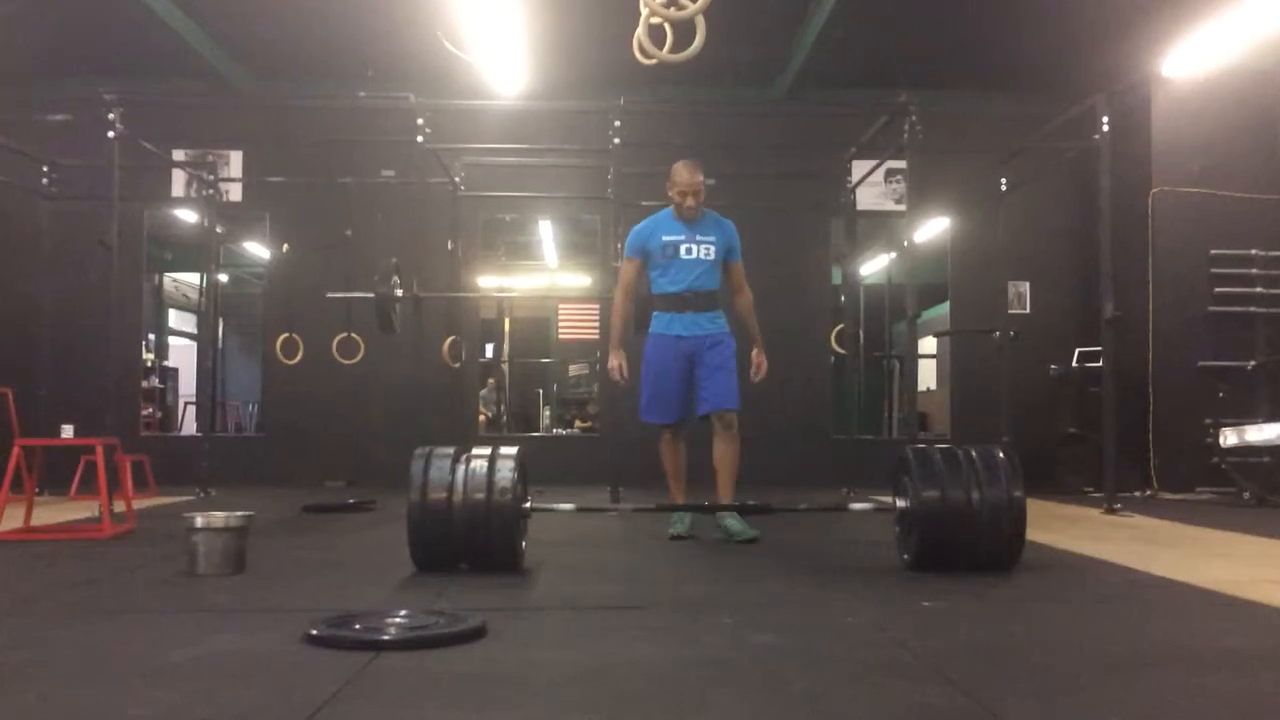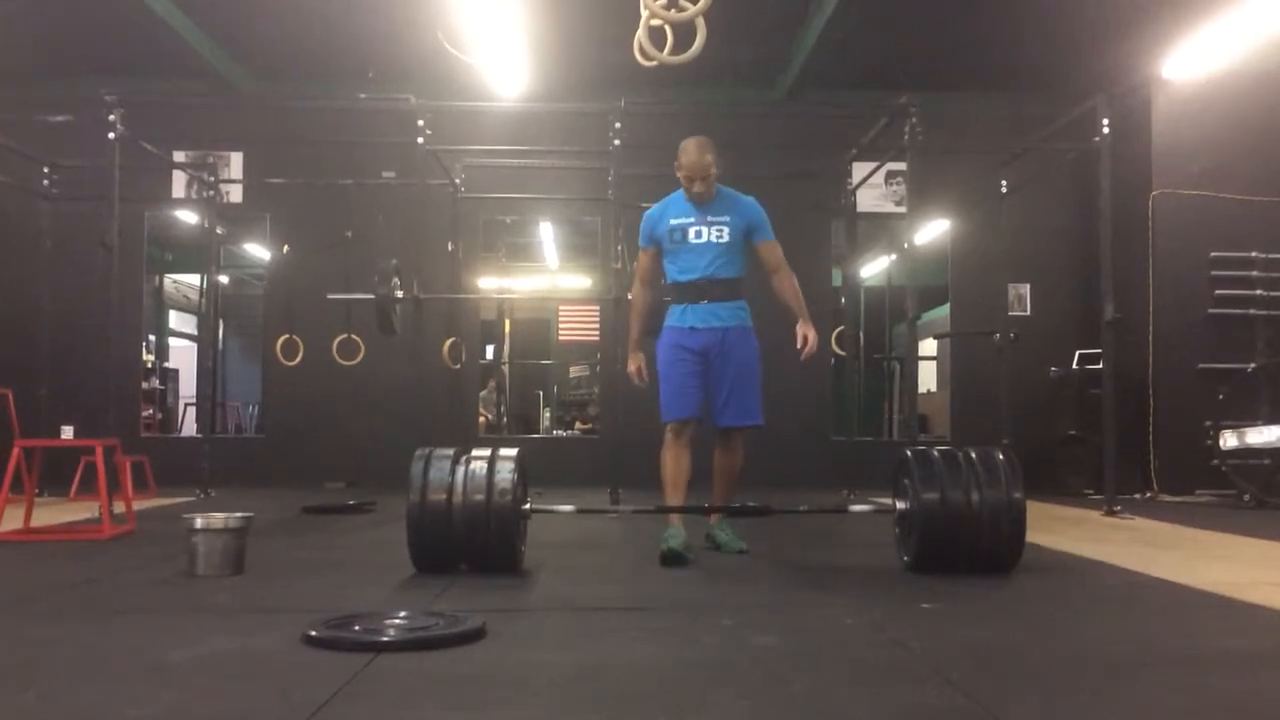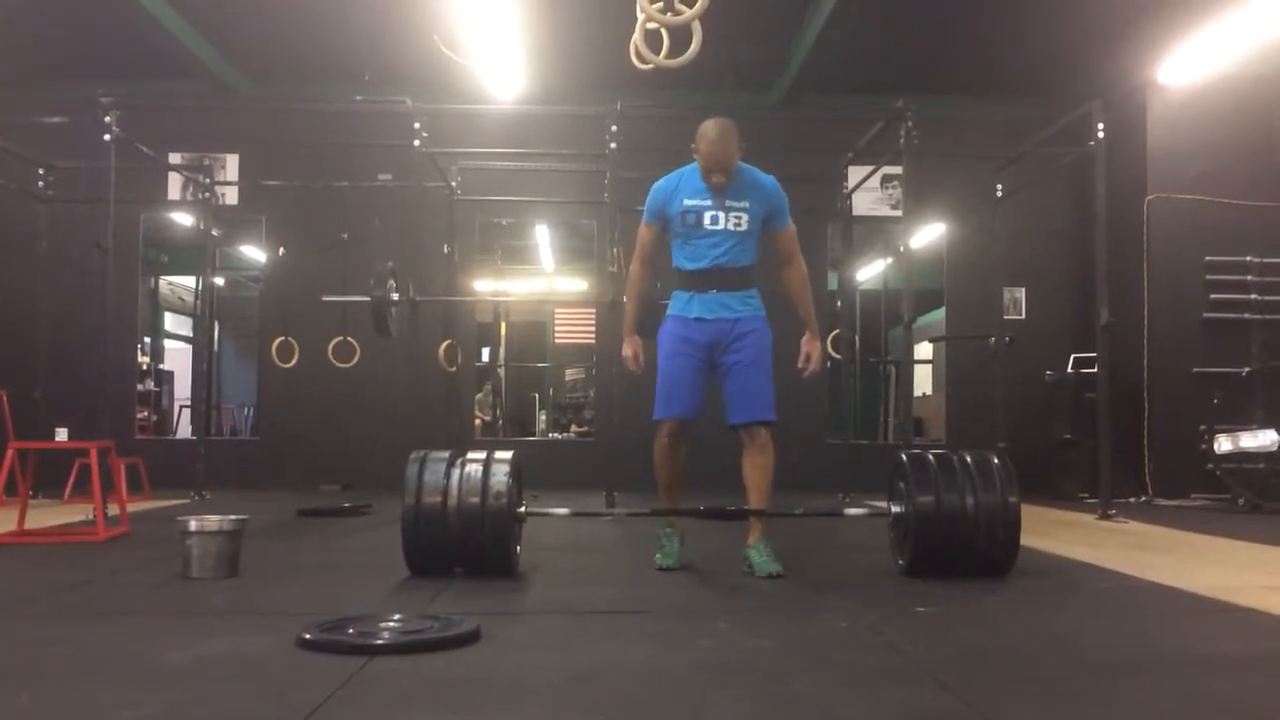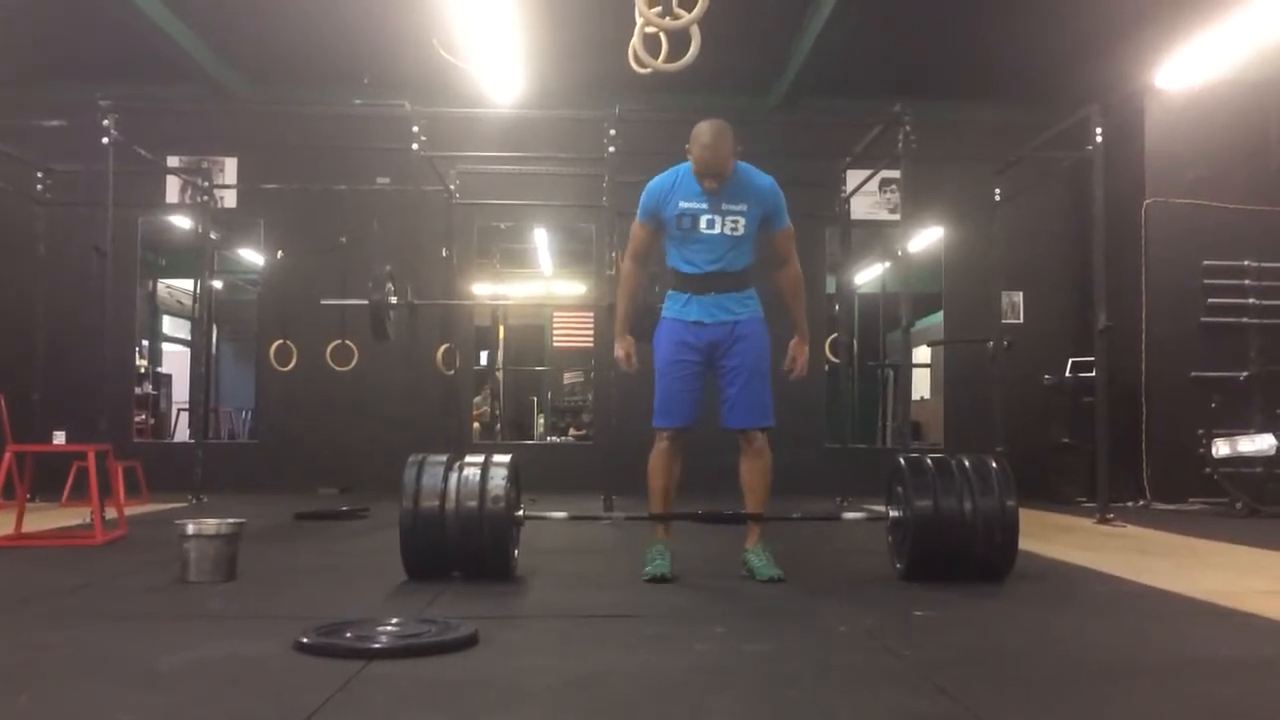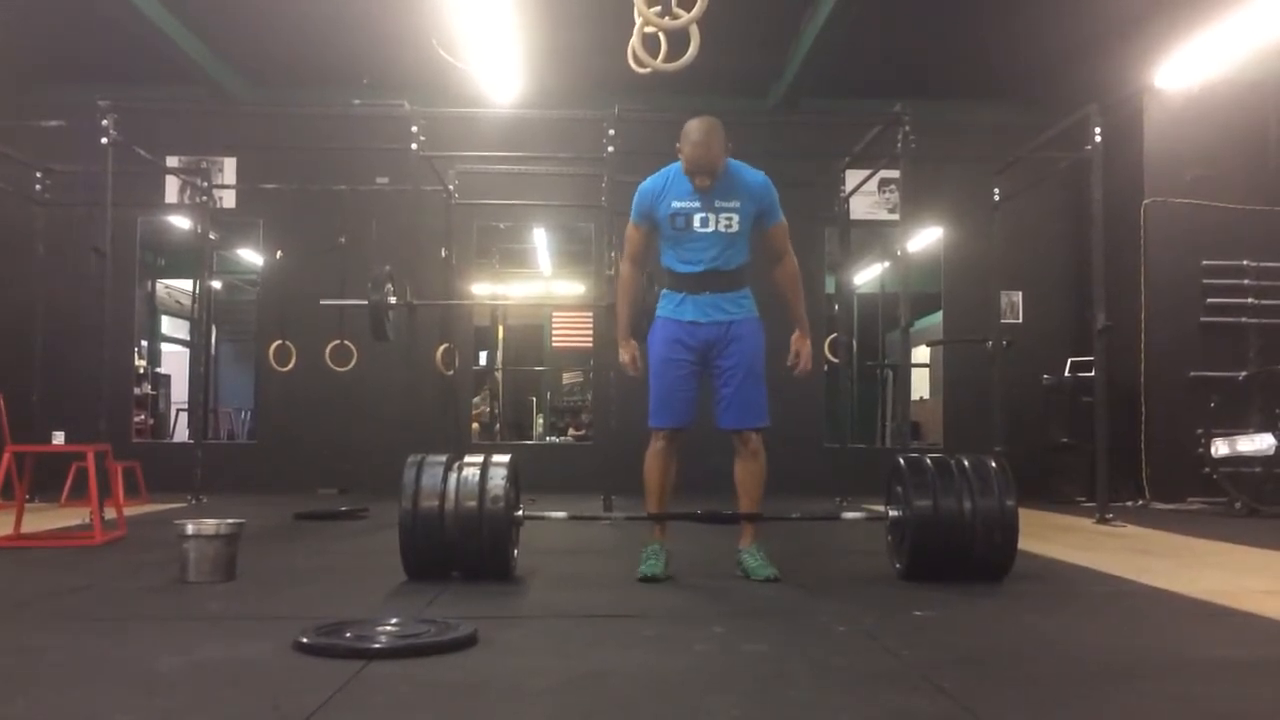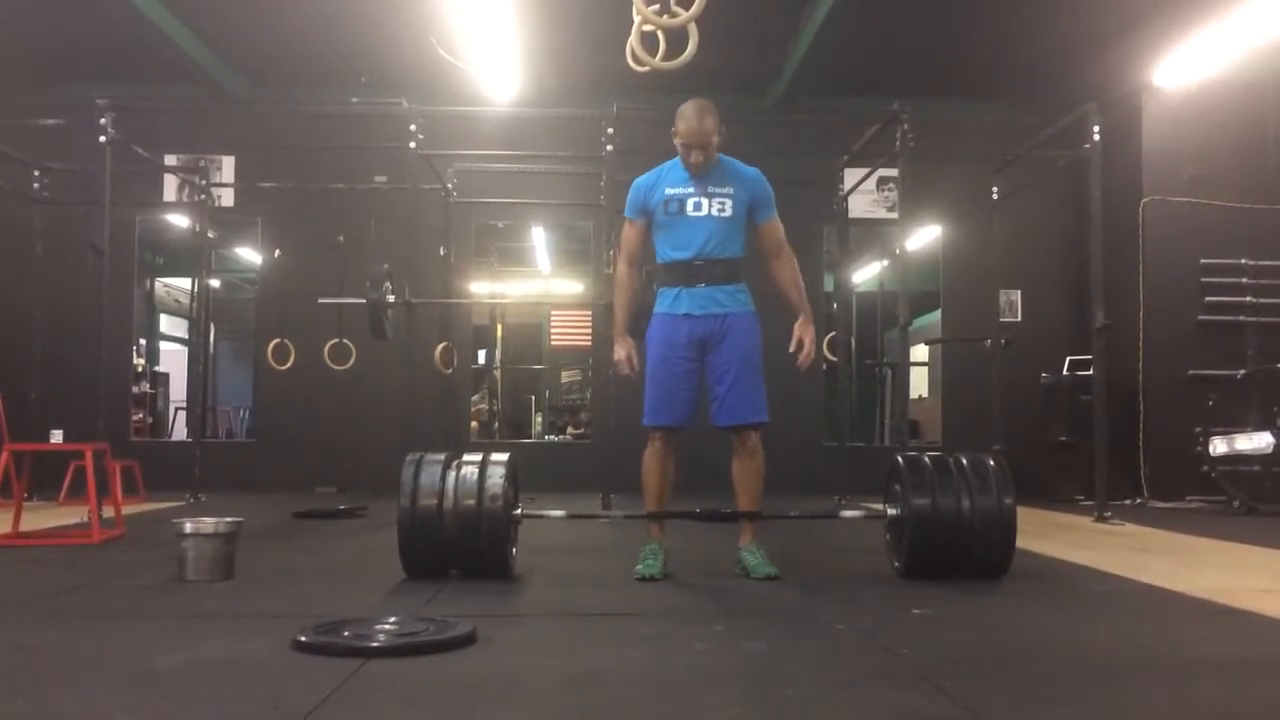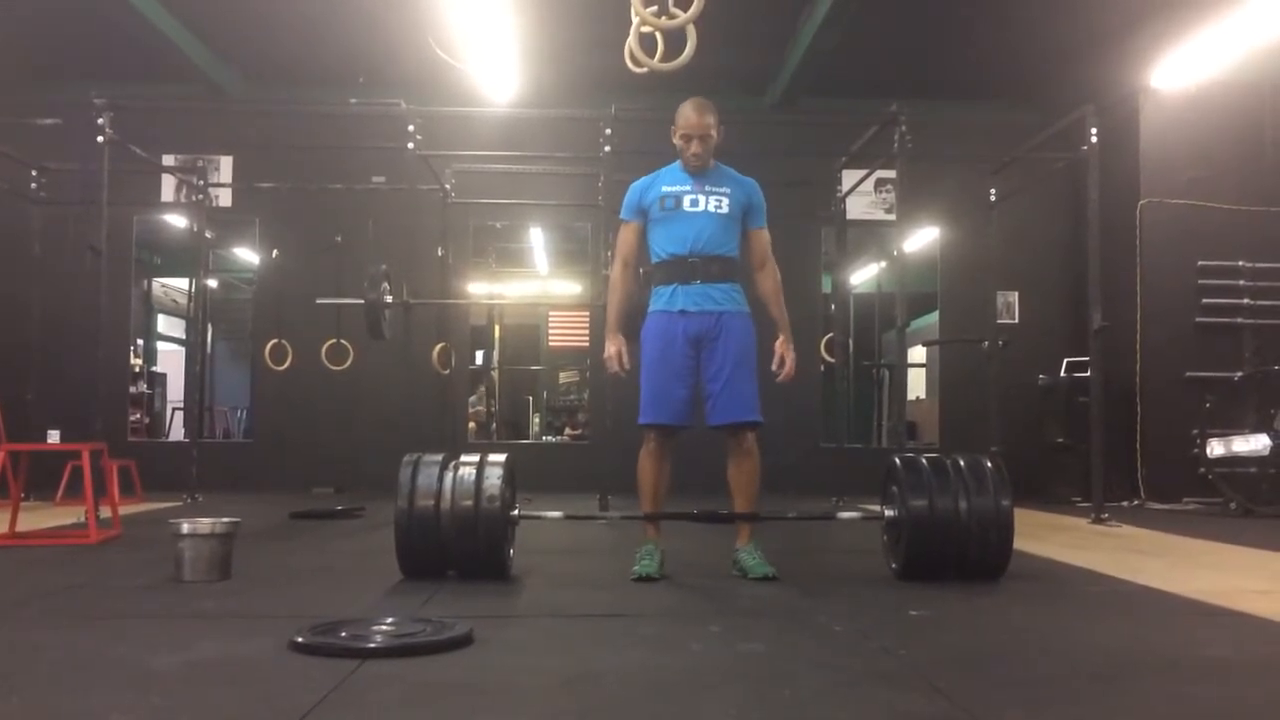
dt=0.7s
person 1, frame 1
left shoulder: (725, 230)
right shoulder: (645, 232)
left elbow: (741, 292)
right elbow: (625, 291)
left wrist: (758, 345)
right wrist: (615, 347)
left hip: (713, 333)
right hip: (666, 334)
left knee: (725, 419)
right knee: (671, 427)
left ankle: (727, 510)
right ankle: (680, 509)
person 1, frame 2
left shoulder: (746, 209)
right shoulder: (656, 217)
left elbow: (777, 269)
right elbow: (643, 285)
left wrist: (804, 319)
right wrist: (634, 347)
left hip: (733, 327)
right hip: (680, 329)
left knee: (731, 431)
right knee: (678, 426)
left ankle: (716, 520)
right ankle: (675, 528)
person 1, frame 3
left shoulder: (766, 190)
right shoulder: (665, 191)
left elbow: (791, 263)
right elbow: (641, 263)
left wrist: (811, 331)
right wrist: (629, 331)
left hip: (744, 318)
right hip: (685, 317)
left knee: (755, 428)
right knee: (671, 424)
left ankle: (755, 541)
right ankle: (671, 529)
person 1, frame 4
left shoulder: (764, 190)
right shoulder: (661, 189)
left elbow: (787, 262)
right elbow: (634, 260)
left wrist: (801, 335)
right wrist: (622, 331)
left hip: (742, 320)
right hip: (681, 319)
left knee: (752, 433)
right knee: (669, 432)
left ankle: (754, 544)
right ankle: (660, 543)
person 1, frame 5
left shoulder: (756, 187)
right shoulder: (652, 190)
left elbow: (782, 259)
right elbow: (632, 264)
left wrist: (802, 329)
right wrist: (624, 335)
left hip: (737, 320)
right hip: (675, 320)
left knee: (748, 434)
right knee: (664, 432)
left ankle: (748, 544)
right ankle: (656, 543)
person 1, frame 6
left shoulder: (750, 182)
right shoulder: (647, 187)
left elbow: (778, 254)
right elbow: (628, 263)
left wrist: (804, 315)
right wrist: (620, 333)
left hip: (733, 316)
right hip: (672, 315)
left knee: (746, 432)
right knee: (661, 431)
left ankle: (748, 542)
right ankle: (654, 543)
person 1, frame 7
left shoulder: (745, 190)
right shoulder: (644, 190)
left elbow: (764, 266)
right elbow: (624, 265)
left wrist: (785, 333)
right wrist: (612, 331)
left hip: (729, 315)
right hip: (668, 315)
left knee: (742, 431)
right knee: (657, 432)
left ankle: (745, 544)
right ankle: (651, 543)
